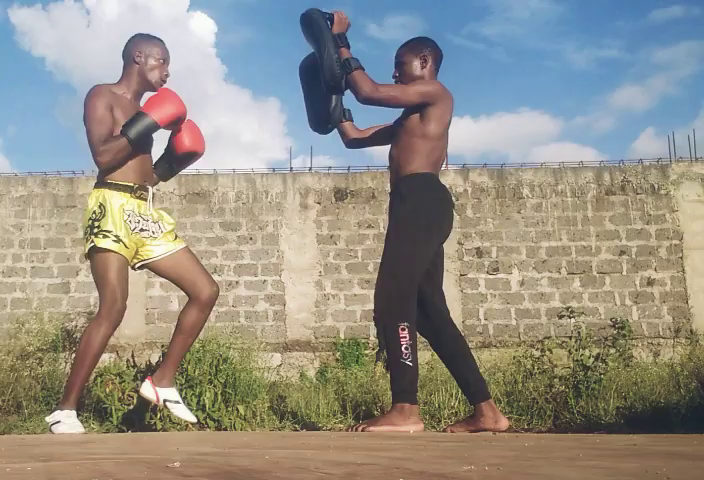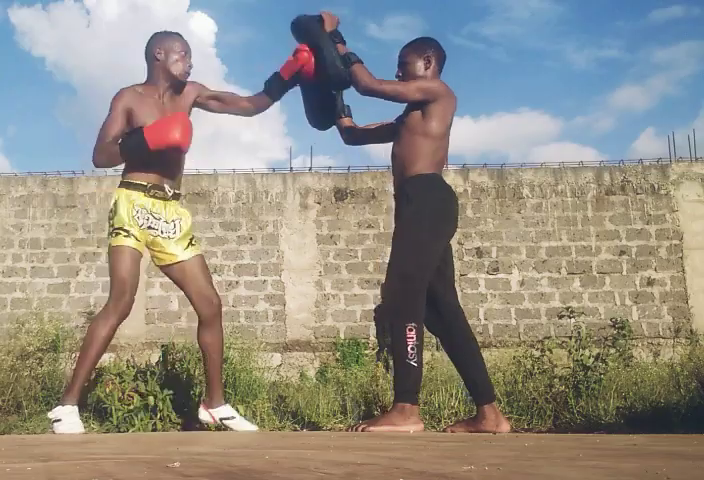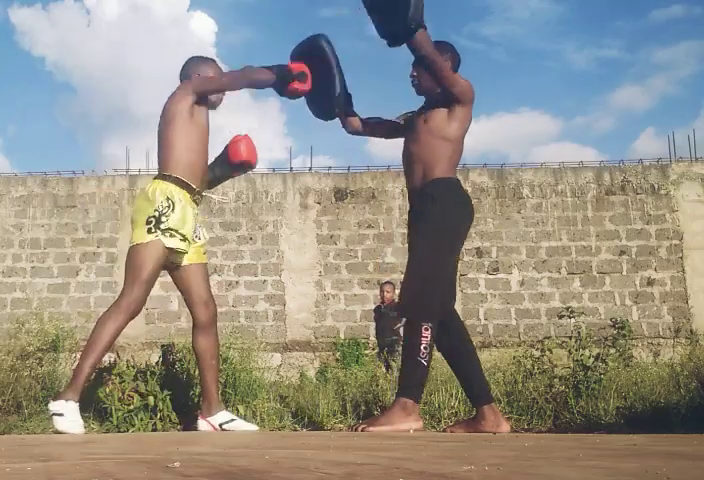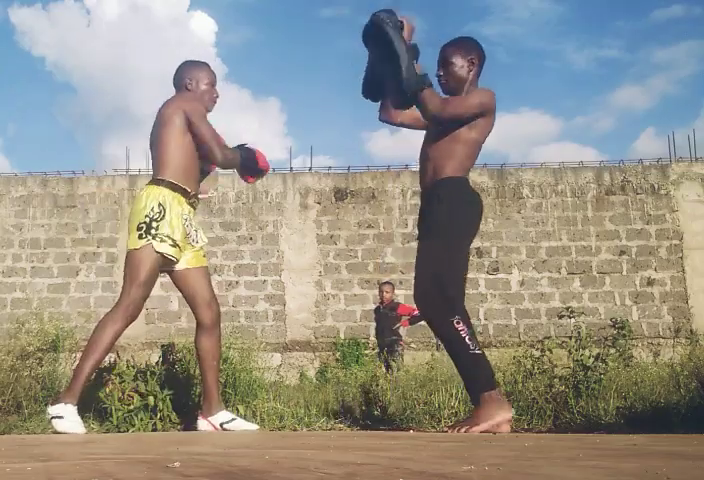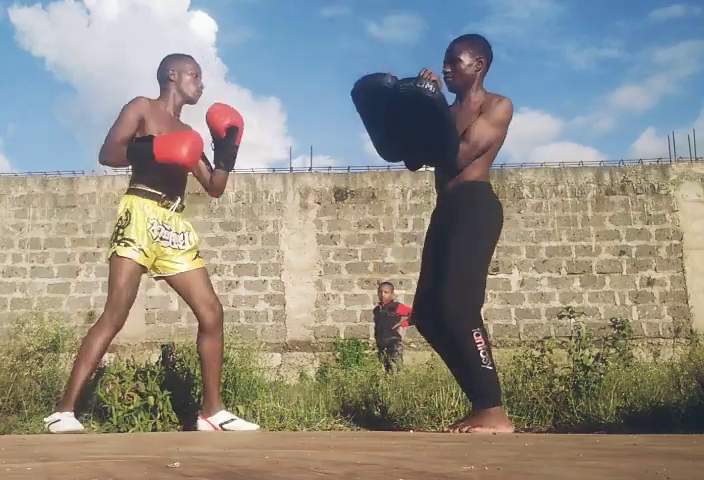
dt=0.2s
person 1, frame 1
left shoulder: (434, 93)
right shoulder: (409, 119)
left elbow: (369, 92)
right elbow: (354, 137)
left wrist: (340, 40)
left hip: (420, 201)
right hip: (421, 206)
left knee: (392, 301)
right knee: (429, 311)
left ankle: (405, 410)
right ankle: (486, 410)
person 1, frame 2
left shoulder: (437, 92)
right shoulder: (409, 118)
left elbow: (368, 84)
right elbow: (353, 134)
left wrist: (334, 37)
right wrist: (332, 90)
left hip: (425, 200)
right hip: (422, 205)
left knee: (400, 300)
right knee: (441, 308)
left ankle: (405, 410)
right ankle: (489, 412)
person 1, frame 3
left shoulder: (459, 96)
right shoulder: (415, 118)
left elbow: (426, 49)
right elbow: (356, 125)
left hip: (444, 202)
right hip: (427, 208)
left knee: (418, 298)
right knee: (437, 307)
left ankle: (406, 407)
right ankle: (487, 412)
person 1, frame 4
left shoulder: (482, 99)
right shoulder: (437, 107)
left elbow: (435, 108)
right elbow: (389, 114)
left wrist: (411, 69)
left hip: (454, 201)
right hip: (435, 206)
left knee: (437, 298)
right knee: (439, 303)
left ankle: (492, 400)
right ankle: (483, 404)
person 1, frame 5
left shoulder: (496, 105)
right shoulder: (449, 111)
left elbow: (459, 154)
left hip: (474, 206)
right hip: (446, 212)
left knee: (457, 311)
right knee: (427, 315)
left ankle: (494, 411)
right ankle: (483, 404)
person 2, frame 1
left shoulder: (148, 104)
right shoulder: (101, 96)
right elbow: (104, 156)
left wrist: (180, 154)
right wrist: (145, 122)
left hip: (148, 213)
right hip: (113, 209)
left knee: (205, 291)
right knee: (112, 310)
left ankle: (162, 380)
right ankle: (65, 408)
person 2, frame 2
left shoulder: (189, 94)
right shoulder: (129, 98)
left elbow: (250, 105)
right elbow: (100, 157)
left wrist: (285, 76)
right wrist: (140, 139)
left hip: (173, 214)
right hip: (134, 206)
left knee: (209, 304)
right knee: (120, 304)
left ankle: (214, 403)
right ankle: (68, 403)
person 2, frame 3
left shoulder: (193, 116)
right shoulder: (186, 94)
right elbow: (239, 78)
left wrist: (231, 164)
right wrist: (282, 76)
left hip: (184, 215)
right hip: (166, 204)
left knee: (206, 313)
right knee: (131, 300)
left ankle: (212, 410)
right ankle: (68, 398)
person 2, frame 4
left shoulder: (185, 129)
right shoulder: (181, 105)
right elbow: (225, 152)
left wrist: (209, 159)
right wrist: (250, 159)
left hip: (182, 220)
right hip: (159, 209)
left knee: (209, 313)
right knee: (129, 305)
left ankle: (212, 410)
right ankle: (66, 403)
person 2, frame 5
left shoulder: (184, 132)
right shoulder: (140, 107)
left elbow: (214, 187)
right elbow: (106, 154)
left wrist: (226, 146)
right wrist: (151, 150)
left hip: (173, 226)
right hip: (138, 216)
left knee: (212, 313)
right knee: (115, 316)
left ankle: (212, 410)
right ankle: (63, 410)
